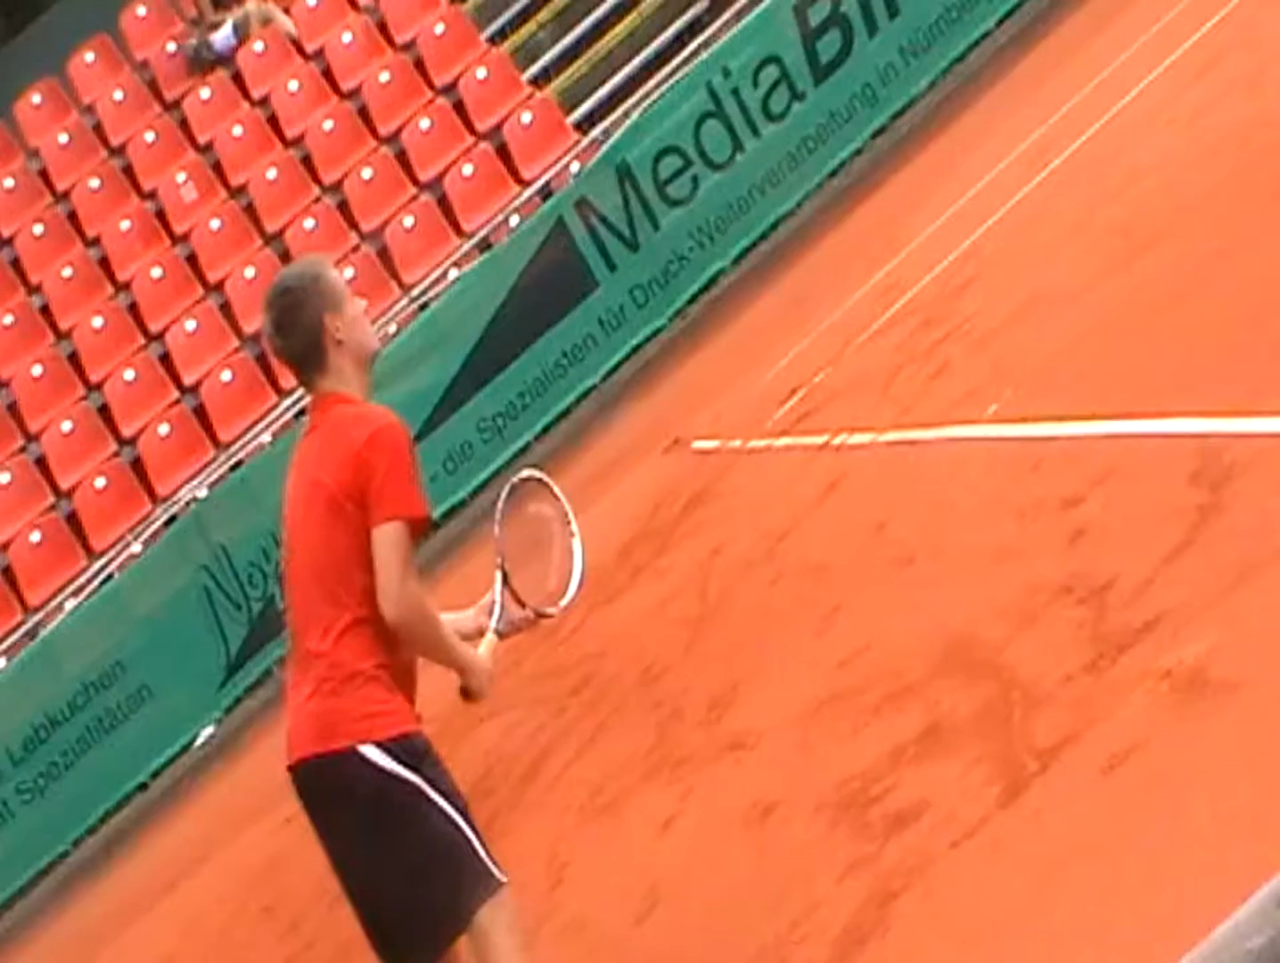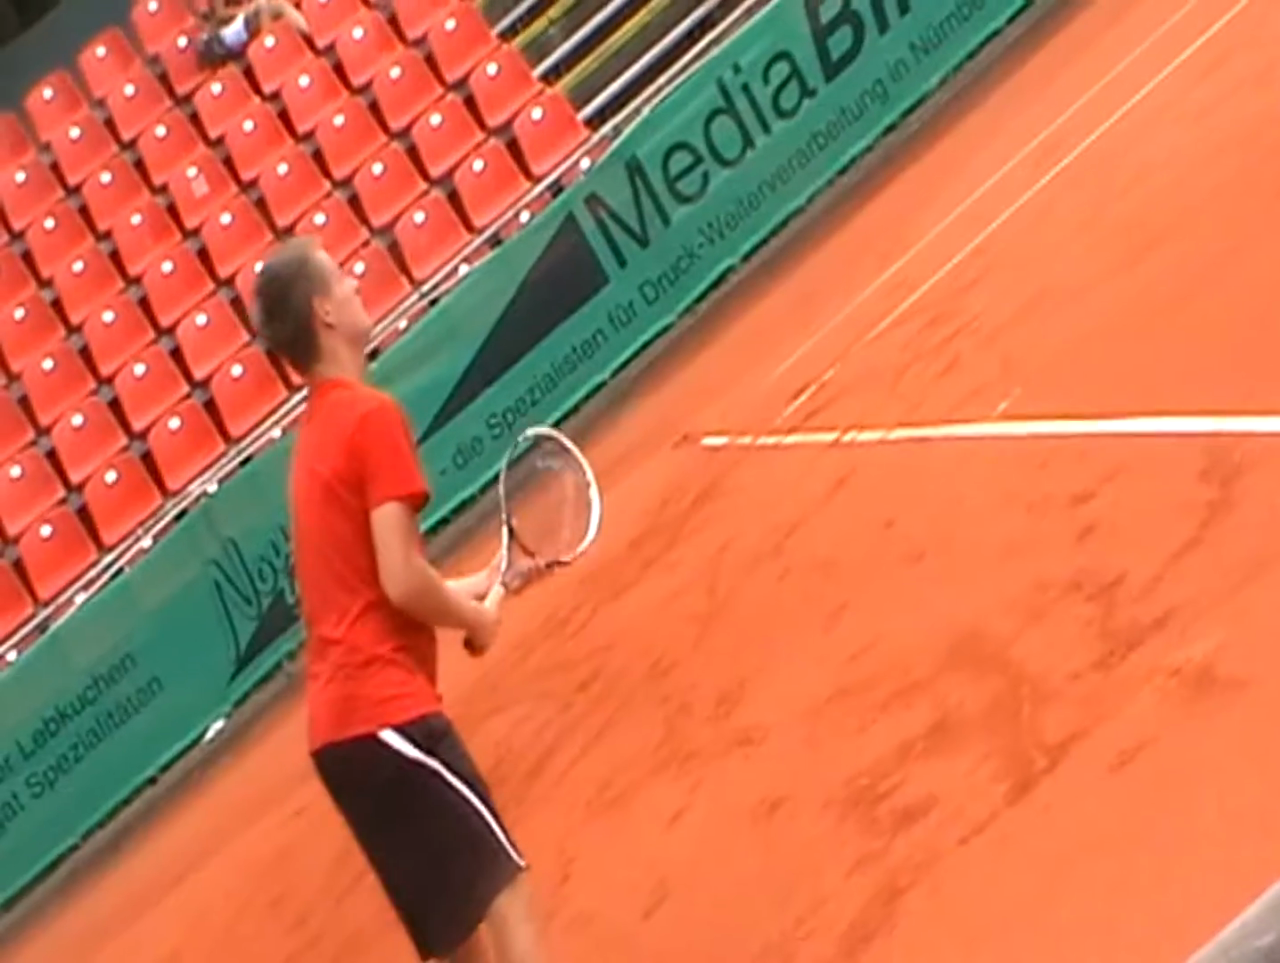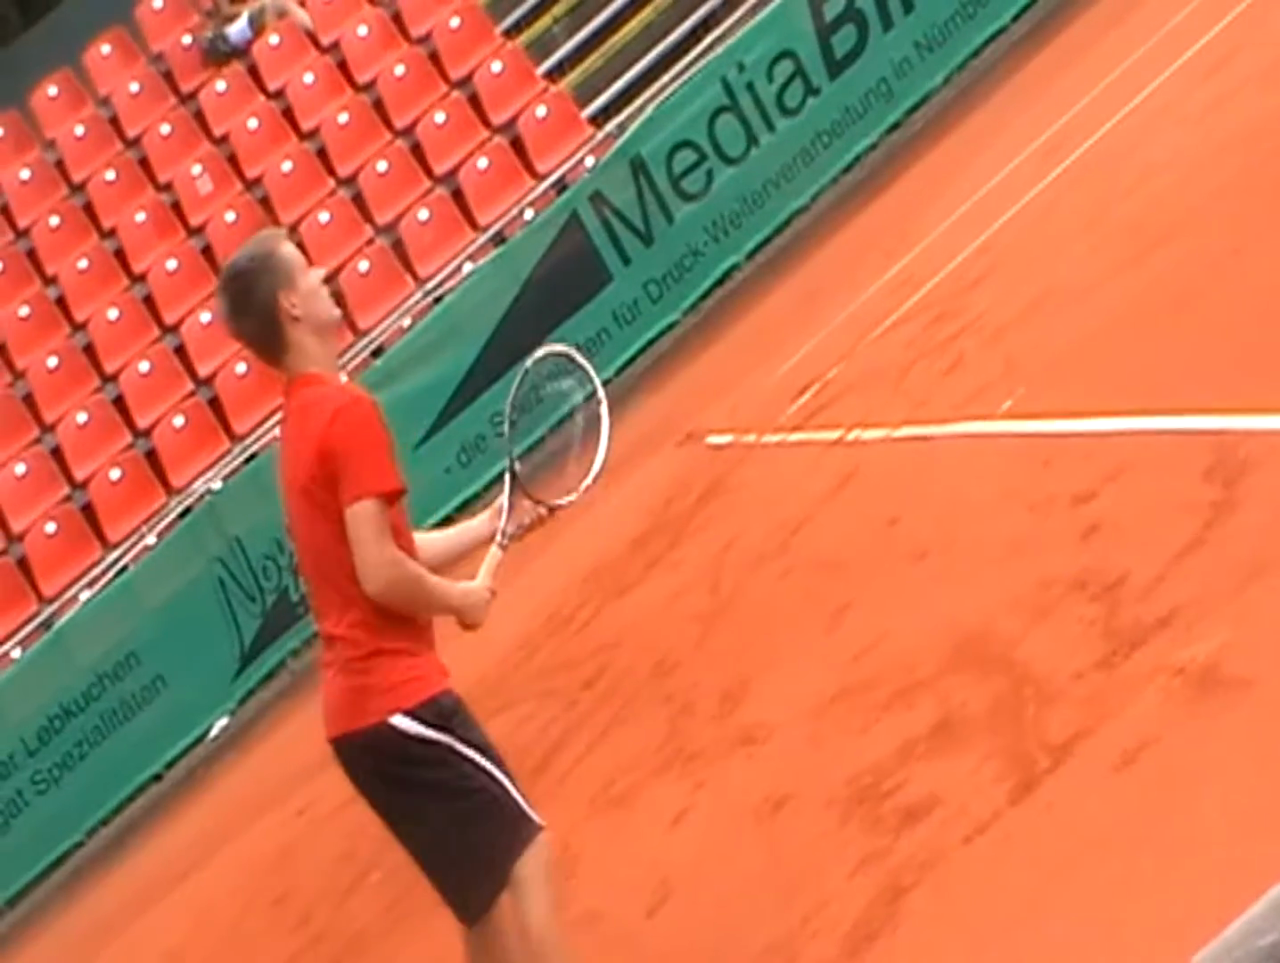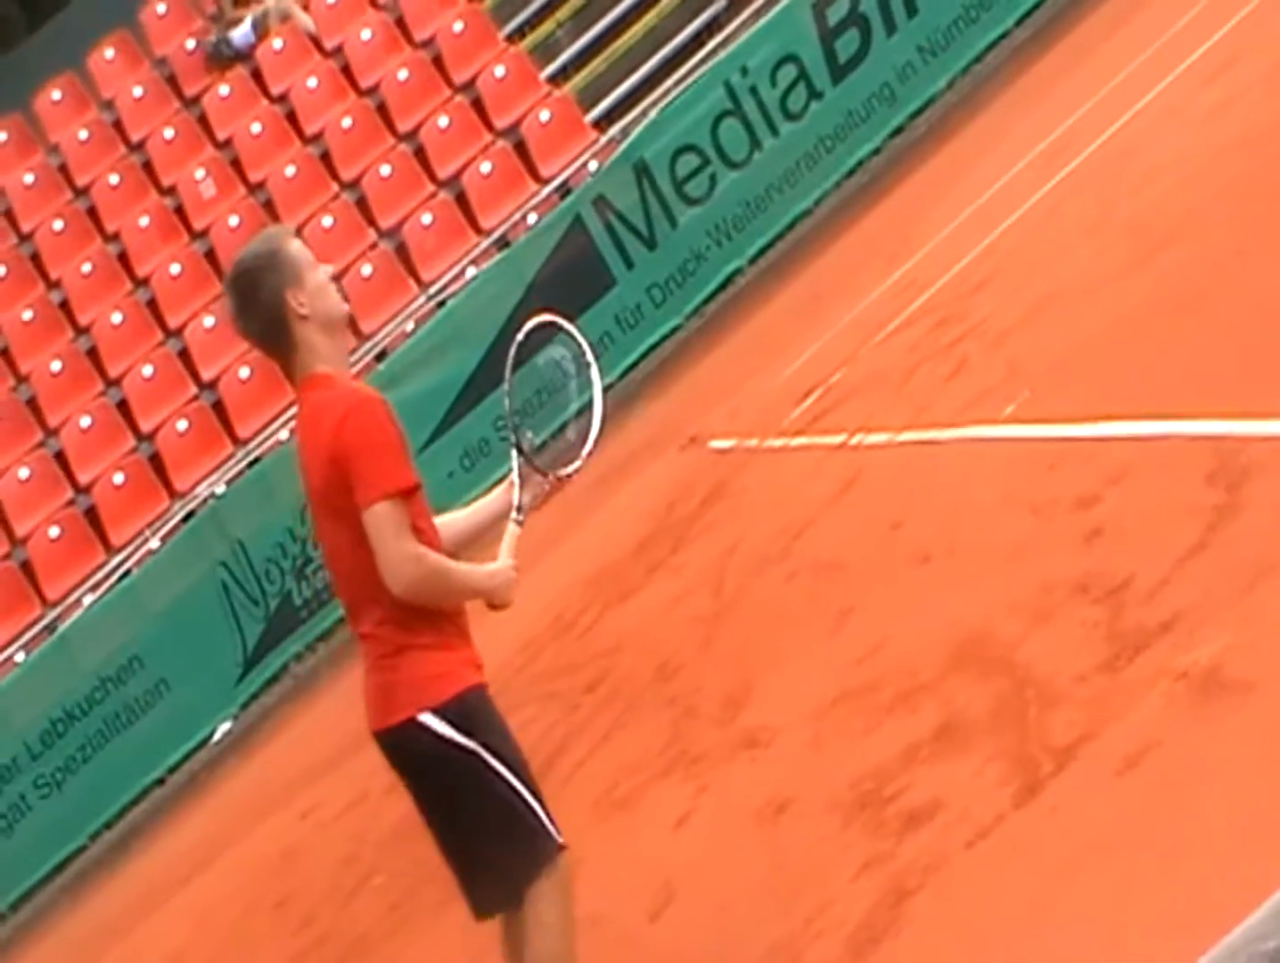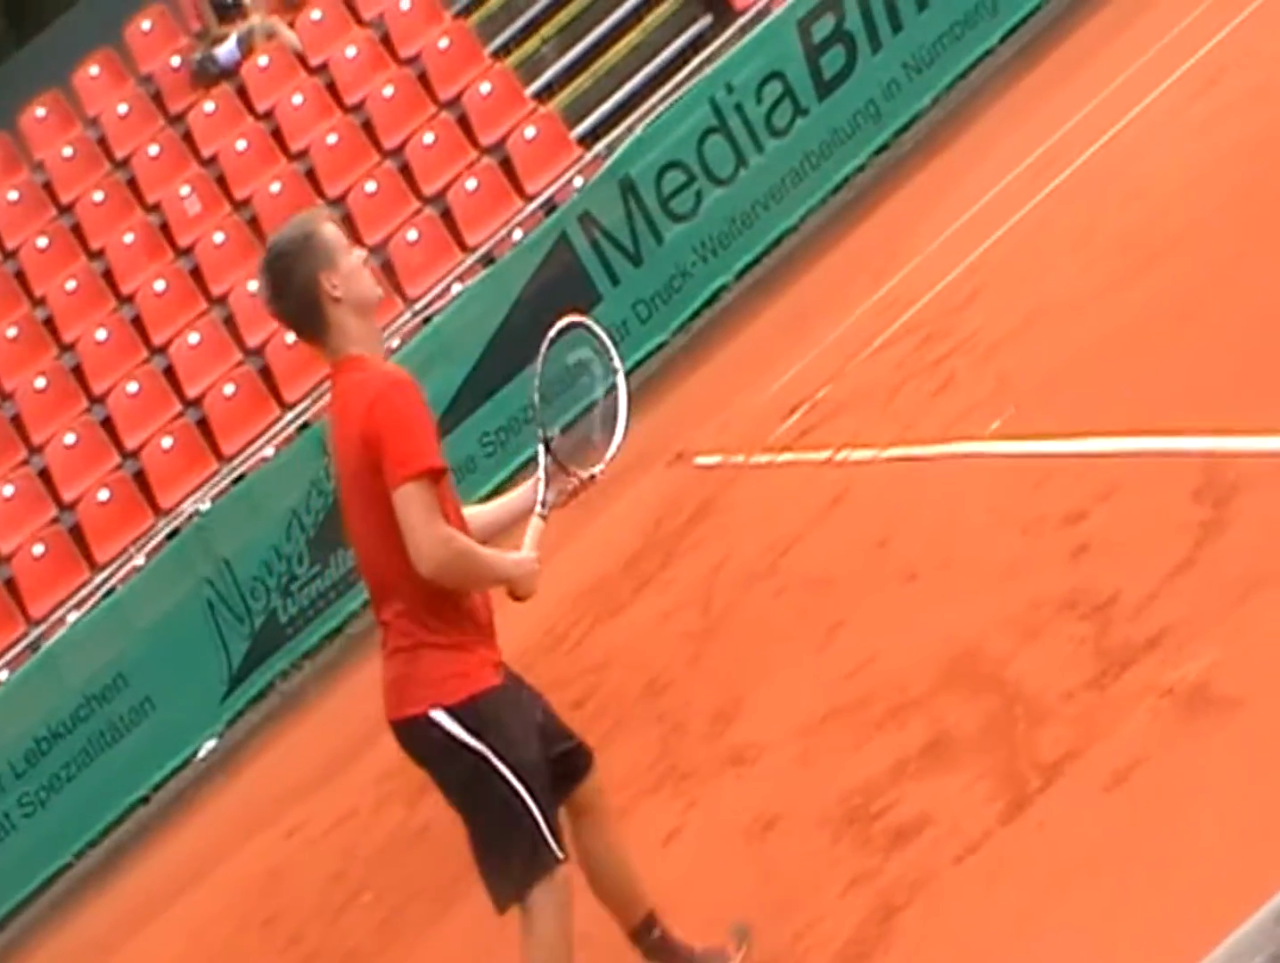
dt=0.3s
person 1, frame 1
left shoulder: (312, 452)
right shoulder: (377, 434)
right elbow: (396, 605)
left wrist: (470, 620)
right wrist: (466, 661)
left hip: (318, 733)
right hip: (365, 730)
person 1, frame 2
left shoulder: (315, 435)
right shoulder: (372, 416)
right elbow: (402, 581)
left wrist: (486, 584)
right wrist: (474, 619)
left hip: (340, 713)
right hip: (385, 711)
right knee: (503, 894)
person 1, frame 3
left shoulder: (301, 421)
right shoulder: (346, 410)
right elbow: (381, 574)
left wrist: (494, 522)
right wrist: (461, 599)
left hip: (363, 703)
right hip: (399, 697)
left knee: (487, 887)
right knee: (528, 858)
person 1, frame 4
left shoulder: (320, 416)
right shoulder: (358, 411)
right elbow: (405, 571)
left wrist: (510, 495)
right wrist: (485, 582)
left hip: (410, 687)
right hip: (432, 692)
left knee: (514, 878)
right knee: (543, 867)
person 1, frame 5
left shoulder: (354, 397)
right shoulder: (387, 393)
right elbow: (433, 554)
left wrist: (537, 490)
right wrist: (510, 570)
left hip: (461, 671)
right hip: (444, 687)
left knee: (583, 791)
right knee: (545, 880)
